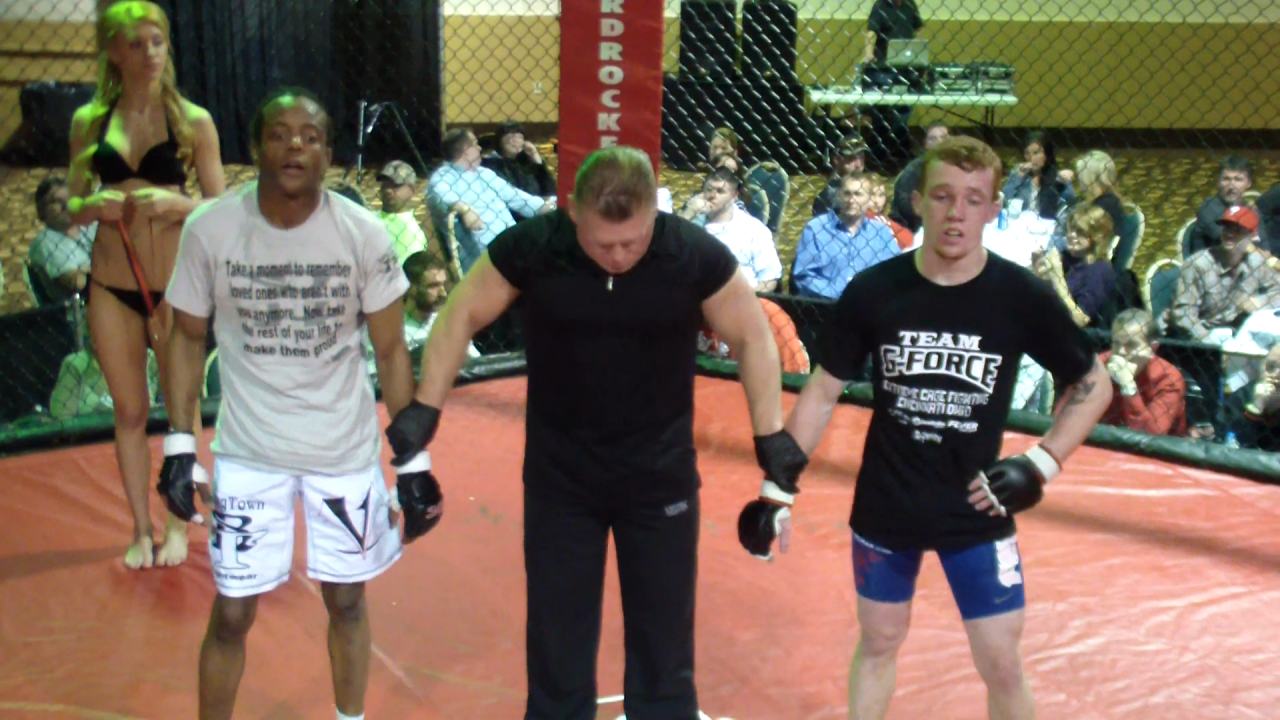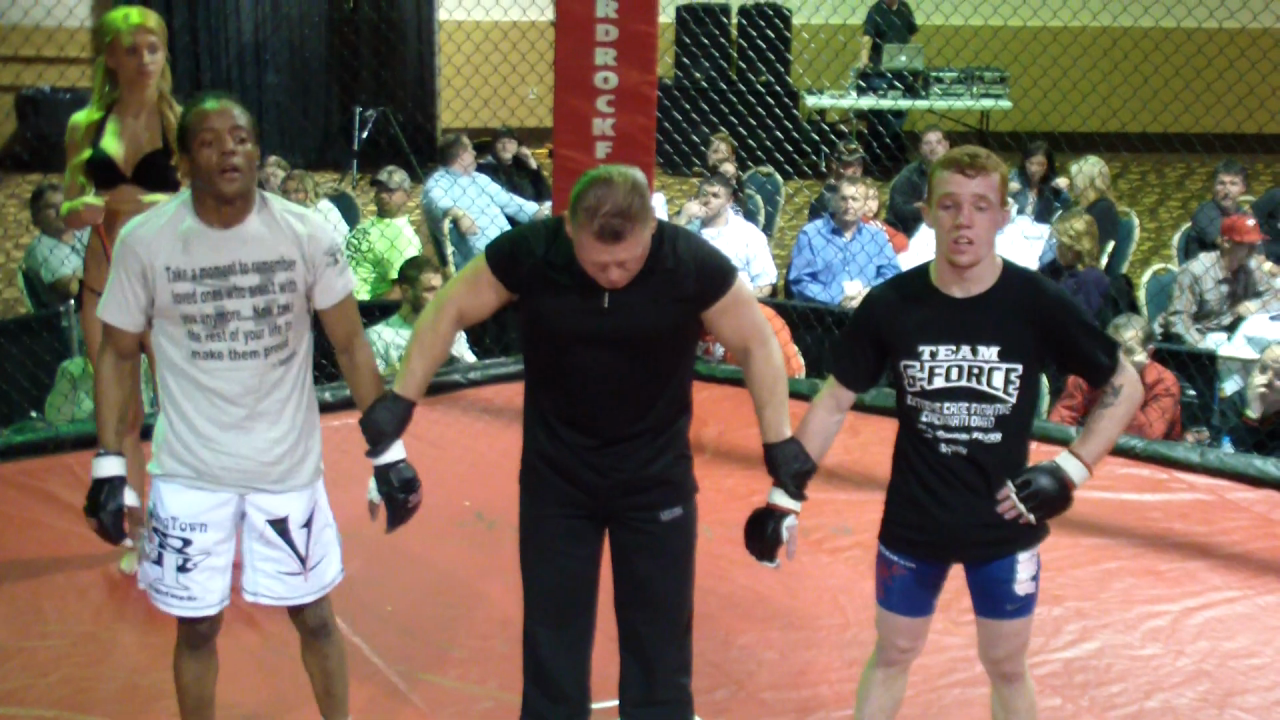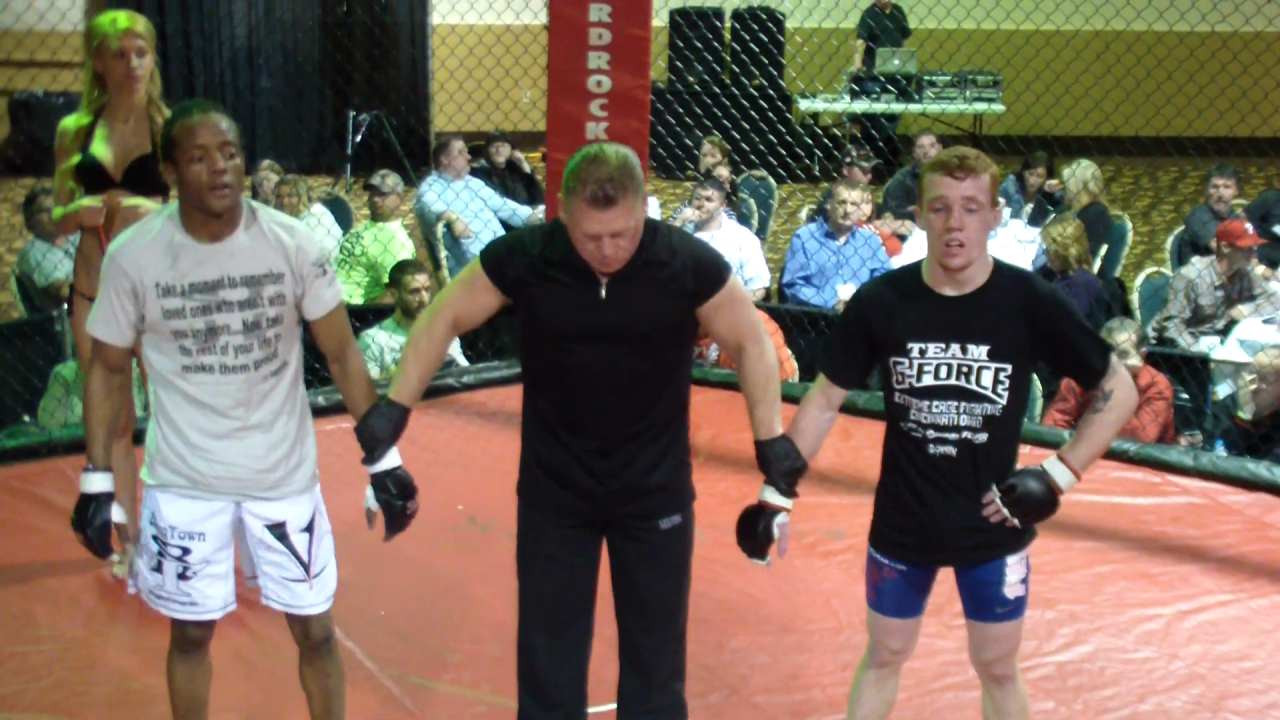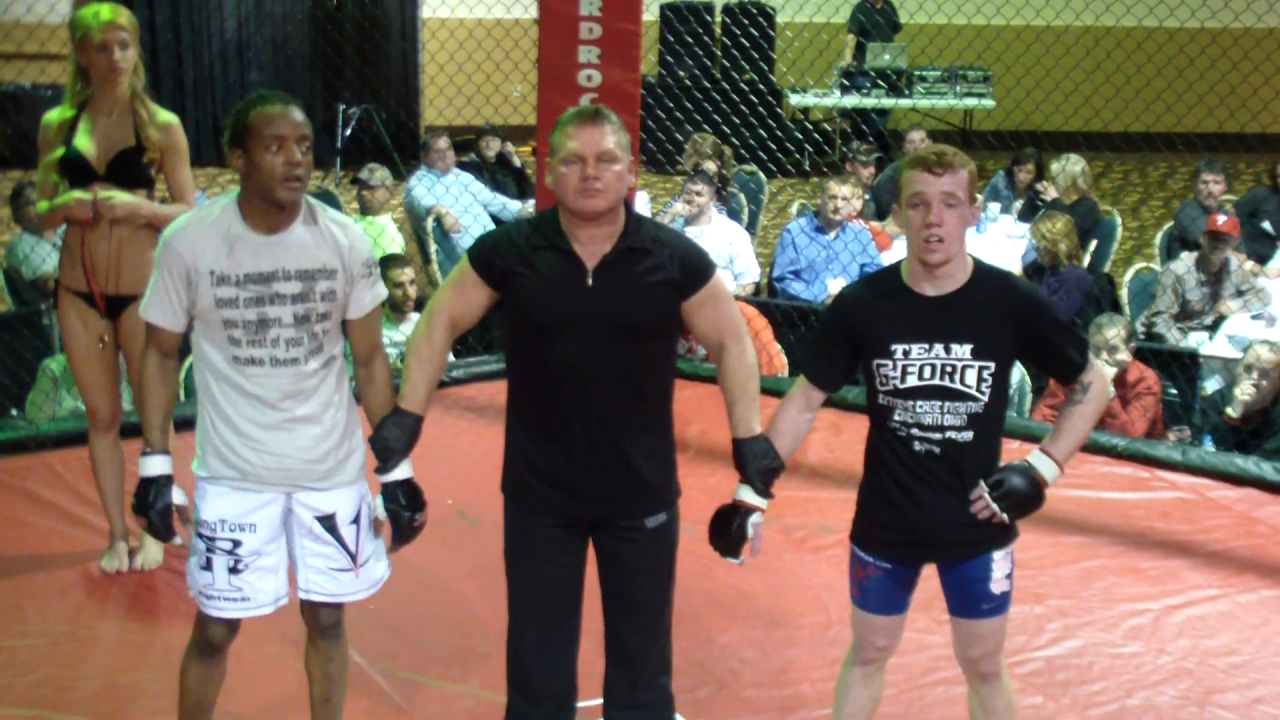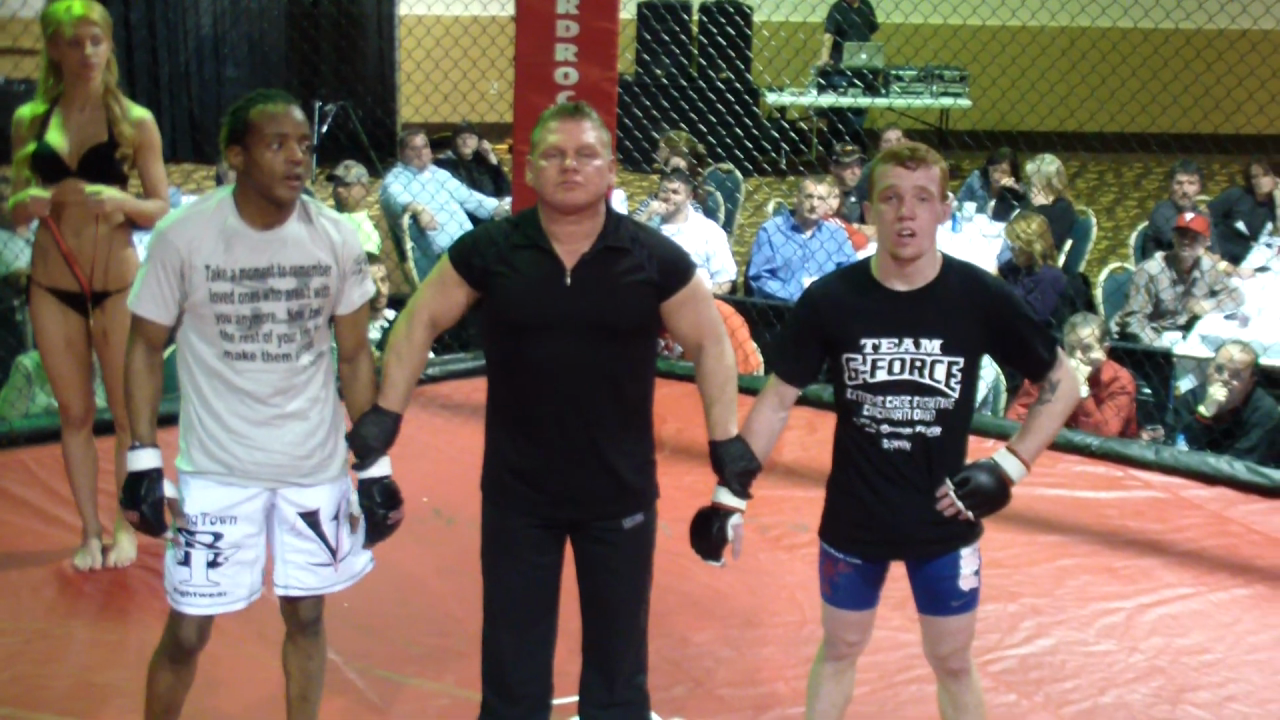
dt=0.5s
person 1, frame 1
left shoulder: (363, 234)
right shoulder: (209, 228)
left elbow: (392, 350)
right elbow: (188, 337)
left wrist: (412, 459)
right wrist: (178, 445)
left hip: (344, 450)
right hip: (248, 452)
left knee: (345, 598)
right knee: (231, 613)
person 1, frame 2
left shoulder: (305, 233)
right shoulder: (143, 241)
left elbow: (351, 345)
right elbow: (118, 355)
left wrist: (388, 450)
right wrist: (108, 466)
left hip: (289, 465)
right hip: (189, 470)
left knee: (313, 614)
right knee: (197, 625)
person 1, frame 3
left shoulder: (293, 242)
right shoulder: (133, 254)
left elbow: (343, 354)
right elbow: (108, 369)
left wrist: (384, 459)
right wrist: (97, 480)
left hip: (286, 476)
right hip: (185, 481)
left knee: (315, 630)
right knee: (191, 632)
person 1, frame 4
left shoulder: (345, 240)
right shoulder: (188, 241)
left elbow: (369, 361)
right elbow: (160, 355)
left wrist: (397, 468)
right wrist: (155, 465)
left hip: (332, 468)
right hip: (233, 472)
left knee: (327, 619)
right knee: (214, 630)
person 1, frame 5
left shoulder: (336, 237)
right shoulder: (181, 236)
left elbow: (355, 356)
right elbow: (145, 348)
left wrist: (375, 466)
right wrist: (143, 461)
left hip: (315, 466)
right hip: (215, 468)
left knee: (305, 617)
right knee: (187, 633)
person 2, frame 1
left shoulder: (696, 254)
right shoulder: (530, 247)
left elbow: (753, 339)
right elbow: (459, 318)
left wrist: (772, 436)
right wrist: (425, 410)
left hip: (661, 479)
right hip: (559, 479)
left knee: (663, 638)
right knee: (557, 640)
person 2, frame 2
left shoulder: (694, 263)
right shoulder: (527, 252)
left elbow: (756, 345)
right elbow: (445, 313)
left wrist: (779, 444)
right wrist: (399, 402)
left hip: (657, 482)
right hip: (556, 481)
left knee: (660, 642)
right knee: (552, 641)
person 2, frame 3
left shoulder: (689, 262)
right shoulder: (522, 256)
left elbow: (751, 344)
right elbow: (442, 319)
left wrist: (771, 441)
right wrist: (394, 408)
left hip: (656, 489)
right hip: (553, 490)
left knee: (655, 648)
right knee: (549, 651)
person 2, frame 4
left shoulder: (675, 258)
right shoulder: (507, 250)
left elbow: (731, 342)
right elbow: (439, 324)
left wrist: (748, 440)
right wrist: (406, 416)
left hip: (643, 491)
right hip: (538, 492)
left knee: (642, 646)
right knee: (537, 650)
person 2, frame 5
left shoulder: (656, 258)
right shoulder: (487, 250)
left elbow: (710, 344)
right elbow: (419, 323)
left wrist: (726, 443)
right wrist: (384, 416)
left hip: (621, 490)
right hip: (517, 490)
left knee: (618, 647)
right knee: (513, 650)
person 3, frame 1
left shoulder: (1021, 295)
right shoulder: (872, 291)
left elbow: (1095, 384)
right elbow: (823, 392)
left wrist: (1039, 464)
right wrist: (778, 489)
left hip: (977, 513)
right hip: (885, 509)
left knee: (1002, 665)
right knee: (878, 644)
person 3, frame 2
left shoulder: (1038, 302)
right shoulder: (889, 304)
left elbow: (1124, 386)
right elbow: (833, 402)
left wrist: (1069, 470)
right wrist: (786, 496)
left hip: (1004, 525)
right hip: (911, 521)
left knee: (1006, 666)
right knee: (892, 655)
person 3, frame 3
left shoulder: (1031, 302)
right shoulder: (879, 301)
left elbow: (1118, 390)
right elbow: (824, 400)
left wrist: (1058, 475)
right wrist: (778, 493)
left hip: (992, 526)
right hip: (901, 522)
left knee: (997, 668)
right knee: (884, 656)
person 3, frame 4
left shoulder: (1012, 301)
right shoulder: (860, 304)
left elbow: (1092, 385)
right elbow: (805, 401)
left wrist: (1042, 468)
right wrist: (754, 493)
left hip: (976, 523)
right hip: (884, 520)
left knee: (983, 665)
right knee: (869, 653)
person 3, frame 5
left shoulder: (981, 297)
right shoulder: (829, 299)
left elbow: (1062, 381)
right elbow: (778, 399)
left wrist: (1008, 467)
right wrist: (731, 494)
left hip: (944, 520)
right hip: (852, 517)
left knee: (952, 662)
right knee: (839, 649)
person 4, frame 1
left shoulder: (193, 120)
right shoulder: (88, 120)
right elbow: (72, 205)
left wrist: (174, 202)
right wrist: (94, 205)
left hip: (176, 282)
right hip: (110, 285)
left knee: (181, 410)
right knee: (129, 412)
left ankle: (177, 525)
right ankle: (141, 530)
person 4, frame 2
left shoulder: (184, 125)
right shoulder: (83, 125)
right elbow: (66, 210)
left wrist: (169, 207)
right wrist: (81, 209)
right hip: (103, 287)
right knee: (120, 417)
right ankle: (134, 533)
person 4, frame 3
right shoulder: (73, 130)
right elbow: (57, 219)
left wrist: (152, 211)
right wrist: (75, 213)
right hip: (96, 294)
right knee: (113, 422)
right ankle: (126, 535)
person 4, frame 4
left shoulder: (162, 124)
right shoulder: (57, 124)
left elbow: (188, 212)
right elbow: (41, 214)
left wrist: (135, 205)
right wrist: (64, 206)
left hip: (144, 287)
right hip: (79, 288)
right knee: (101, 417)
left ankle: (152, 530)
right ankle: (115, 534)
person 4, frame 5
left shoulder: (134, 120)
left elbow: (162, 209)
left wrist: (119, 200)
left hip: (117, 282)
right hip: (51, 286)
left knee: (126, 411)
right knee: (74, 414)
left ankle: (125, 526)
right ankle: (89, 530)
